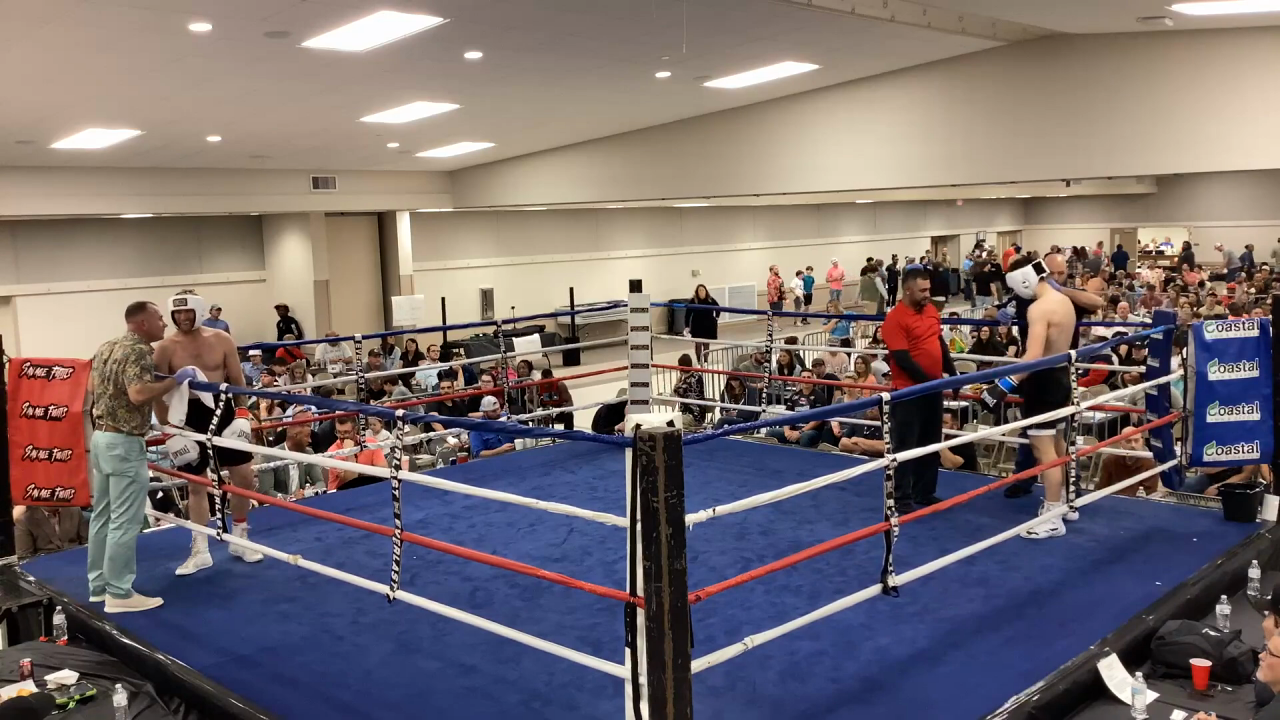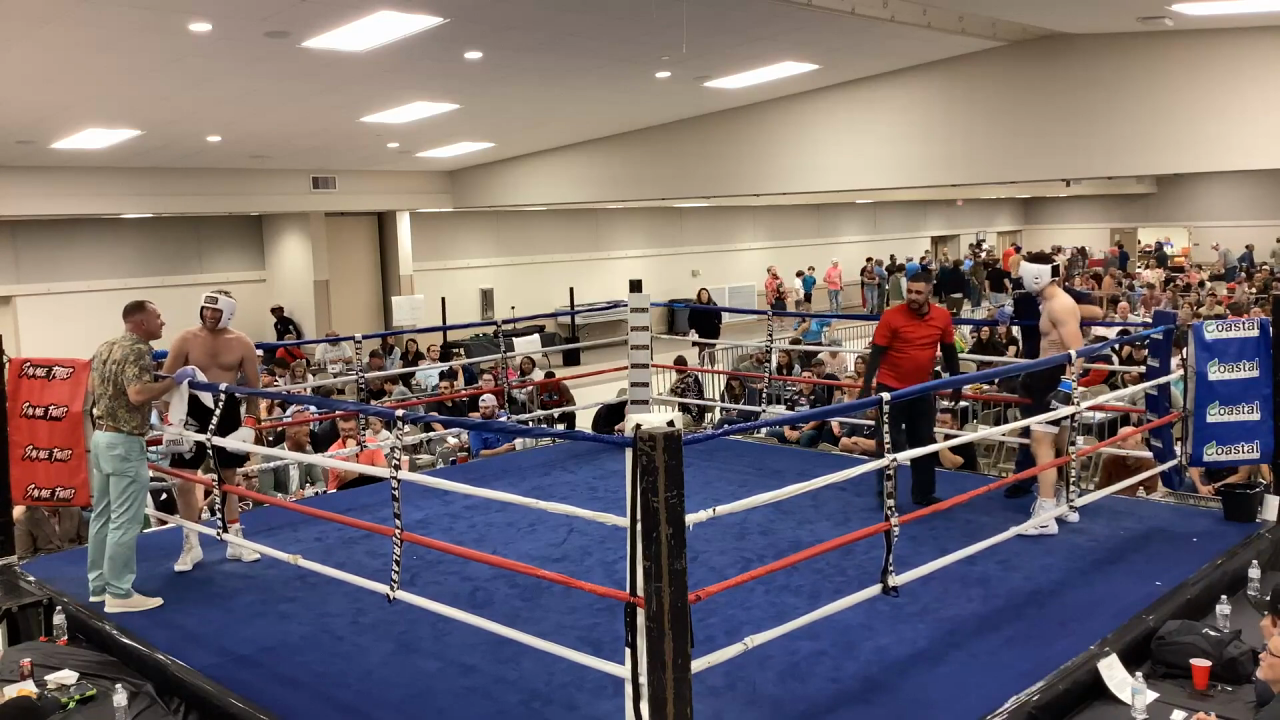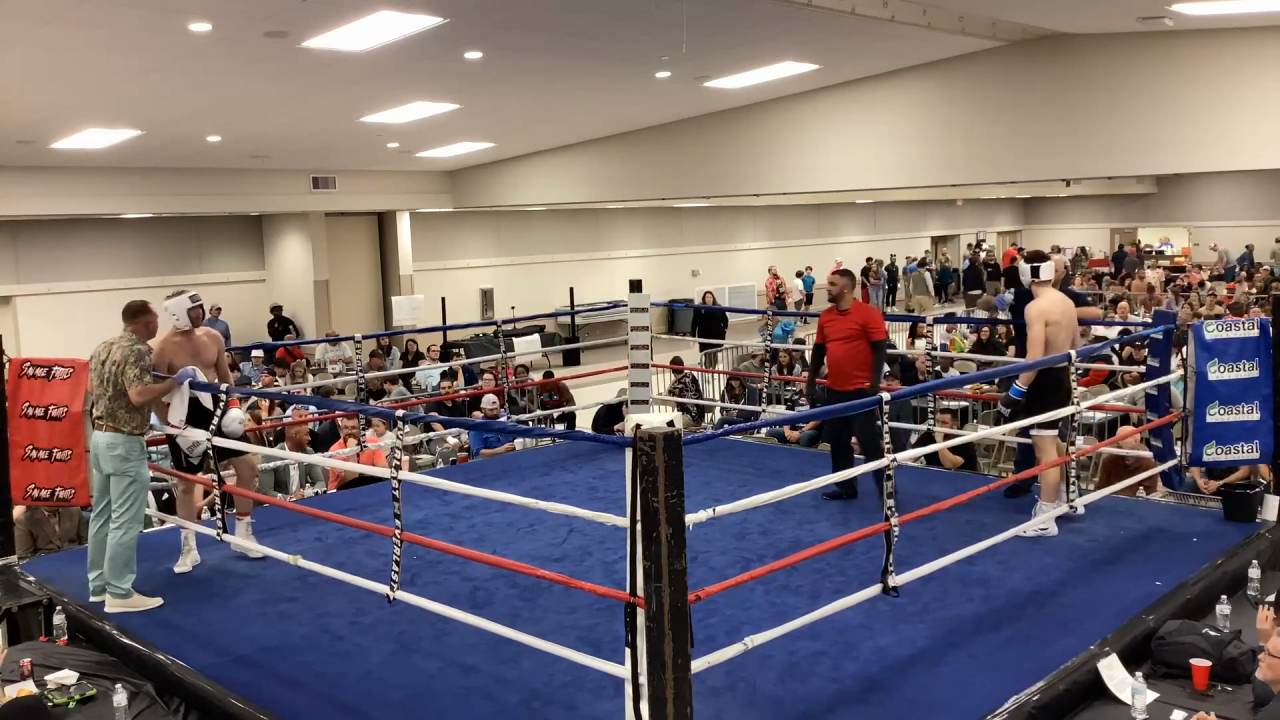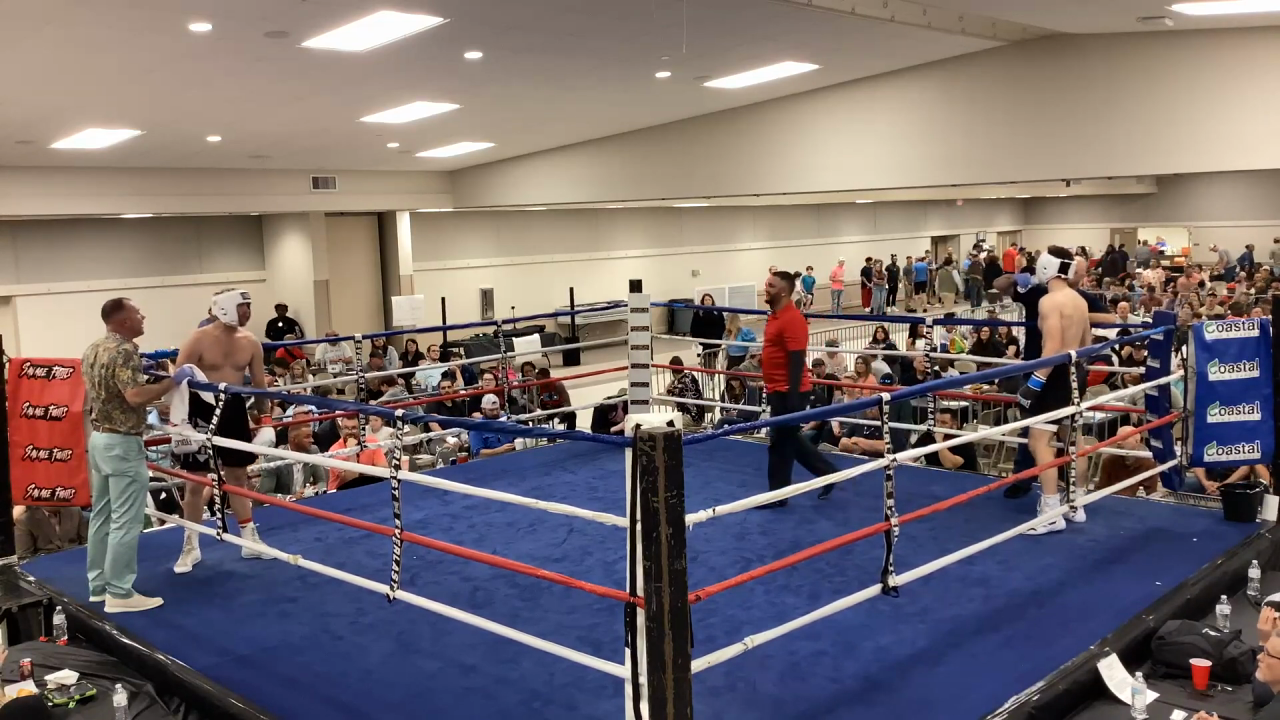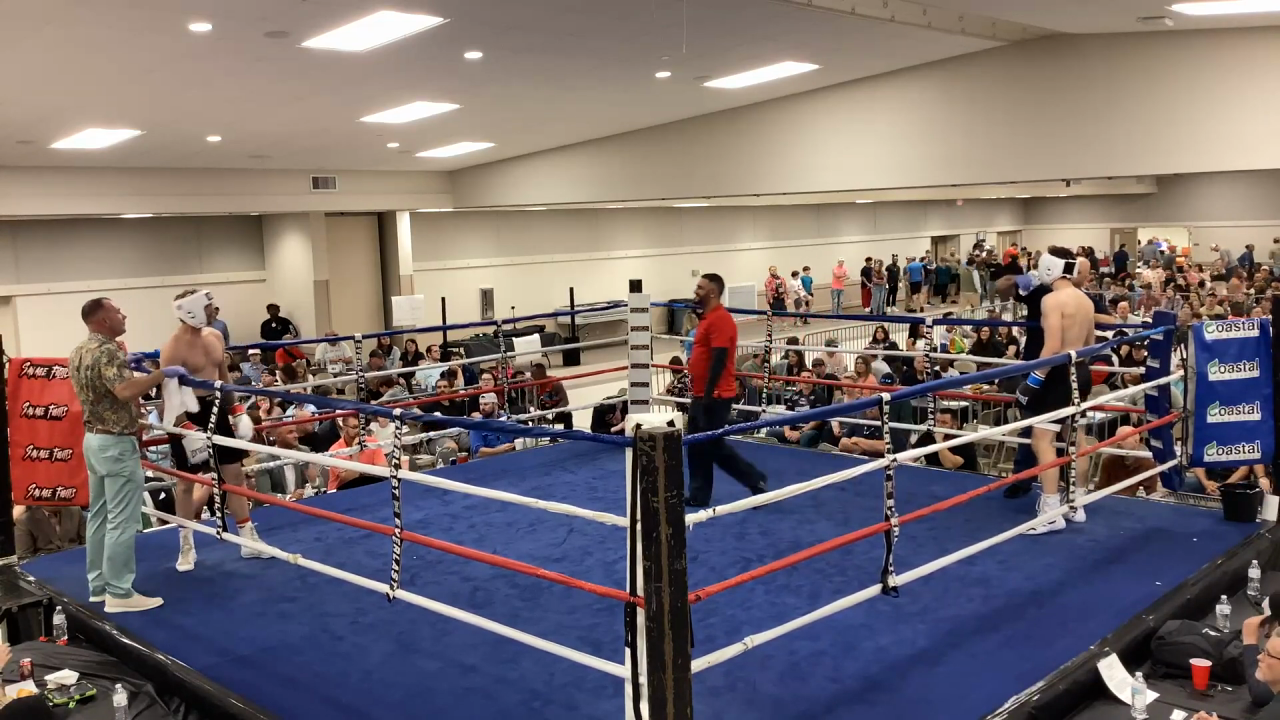
dt=0.7s
person 1, frame 1
left shoulder: (106, 347)
right shoulder: (138, 351)
left elbow: (92, 387)
right elbow: (139, 394)
right wrist: (176, 380)
left hip: (100, 437)
right hip: (124, 443)
left knee: (103, 515)
right knee: (125, 521)
left ankle: (99, 585)
right ankle: (119, 593)
person 1, frame 2
left shoulder: (105, 348)
right shoulder: (137, 351)
left elbow: (93, 387)
right elbow: (138, 394)
right wrist: (175, 379)
left hip: (100, 437)
right hip: (125, 443)
left knee: (103, 515)
right knee: (125, 521)
left ankle: (99, 585)
right ankle: (119, 593)
person 1, frame 3
left shoulder: (103, 348)
right shoulder: (136, 352)
right elbow: (139, 396)
right wrist: (176, 380)
left hip: (99, 437)
right hip: (125, 443)
left knee: (102, 515)
right knee: (125, 521)
left ankle: (99, 584)
right ankle: (119, 593)
person 1, frame 4
left shoulder: (93, 349)
right shoulder: (124, 352)
right elbow: (136, 396)
right wrist: (173, 380)
left hip: (98, 438)
right hip: (122, 444)
left knee: (101, 515)
right knee: (125, 520)
left ankle: (98, 585)
right ankle: (119, 593)
person 1, frame 5
left shoulder: (79, 352)
right shoulder: (107, 351)
right elbow: (126, 390)
left wrist: (124, 365)
right wrist: (163, 373)
left hip: (93, 439)
right hip: (116, 444)
left knee: (100, 515)
right knee: (122, 520)
left ankle: (98, 584)
right ankle: (119, 593)
person 2, frame 1
left shoulder: (1039, 308)
right shoulder: (1064, 301)
left elbow: (1033, 357)
left wrist: (1003, 385)
left hip: (1044, 380)
right hip: (1061, 376)
left knee: (1044, 451)
right knee: (1057, 446)
left ankle: (1052, 520)
right ankle: (1064, 502)
person 2, frame 2
left shoulder: (1059, 306)
right shoulder: (1052, 302)
left elbow: (1077, 351)
left wrist: (1066, 389)
right wrist: (1030, 373)
left hip: (1054, 379)
right hip: (1049, 376)
left knee: (1041, 446)
right knee: (1062, 445)
left ankle: (1045, 517)
right ankle: (1067, 505)
person 2, frame 3
left shoulder: (1036, 308)
right shoulder: (1067, 302)
left elbow: (1034, 358)
right elbow: (1075, 343)
left wrist: (1015, 393)
left hip: (1045, 380)
right hip: (1063, 376)
left knee: (1044, 450)
right knee: (1053, 443)
left ankle: (1045, 521)
person 2, frame 4
left shoulder: (1049, 301)
right shoulder: (1079, 300)
left elbow: (1052, 348)
left wrist: (1034, 383)
left hip: (1057, 375)
right hip: (1075, 372)
left knee: (1039, 441)
left ankle: (1051, 514)
right ankle: (1075, 506)
person 2, frame 5
left shoulder: (1052, 300)
right shoulder: (1085, 300)
left elbow: (1052, 347)
left wrist: (1033, 380)
left hip: (1060, 374)
right hip: (1080, 371)
left knee: (1042, 440)
left ankle: (1051, 513)
right ankle: (1075, 506)
person 3, frame 1
left shoulder: (222, 340)
right shoulder: (165, 348)
left elbow: (237, 380)
left wrist: (242, 413)
left hip: (222, 410)
right hip: (188, 416)
left knee: (245, 477)
right knee: (196, 485)
left ankle: (240, 539)
right ankle: (200, 551)
person 3, frame 2
left shoulder: (242, 344)
right shoulder: (186, 340)
left elbow: (253, 386)
left wrist: (250, 422)
left hip: (227, 410)
right hip: (193, 411)
left knee: (229, 480)
right knee: (184, 483)
left ankle: (235, 542)
right ankle: (191, 545)
person 3, frame 3
left shoulder: (212, 337)
right shoulder: (163, 348)
left wrist: (232, 405)
right wrist: (175, 428)
left hip: (215, 407)
right hip: (185, 414)
left knee: (248, 466)
right knee: (187, 483)
left ankle: (244, 536)
right ankle: (189, 549)
person 3, frame 4
left shoulder: (251, 342)
right shoulder: (199, 340)
left elbow: (259, 384)
right elbow: (178, 382)
left hip: (234, 408)
right hip: (201, 409)
left knee: (238, 477)
right knee: (195, 482)
left ankle: (250, 541)
right ankle: (190, 547)
person 3, frame 5
left shoulder: (214, 336)
right shoulder: (173, 348)
left wrist: (238, 411)
right wrist: (186, 431)
left hip: (217, 409)
right hip: (188, 414)
left knee: (235, 474)
right knee: (187, 481)
left ankle: (249, 540)
right ankle: (186, 548)
person 4, frame 1
left shoulder: (931, 310)
right shoulder: (895, 319)
right elbow: (902, 359)
left wrist: (952, 374)
right wrist: (930, 381)
left hip: (932, 389)
right hip: (908, 391)
left knee: (930, 443)
right knee: (905, 445)
left ankle: (924, 492)
right ankle: (902, 497)
person 4, frame 2
left shoulder: (943, 317)
right shoulder: (892, 317)
left elbow: (949, 351)
right elbow: (877, 353)
left wrist: (956, 383)
right wrist: (867, 386)
right hip: (891, 388)
left knee: (924, 443)
right knee: (889, 443)
left ankle: (923, 493)
person 4, frame 3
left shoulder: (868, 314)
right shoulder: (826, 316)
left elbow: (881, 350)
right elbow: (819, 351)
left wrist: (875, 383)
right wrist: (811, 381)
left hip: (860, 389)
right hip: (833, 389)
left knee: (869, 439)
right knee: (836, 440)
right ankle: (846, 487)
person 4, frame 4
left shoulder: (792, 319)
right shoulder: (774, 316)
left elbow: (796, 361)
left wrist: (793, 397)
right wrist: (772, 390)
left hip: (787, 392)
right hip: (778, 390)
left knee: (780, 444)
right knee: (789, 440)
right ankle: (828, 473)
person 4, frame 5
left shoulder: (720, 320)
right shoulder: (707, 318)
left elbow: (719, 360)
left wrist: (708, 395)
left hip: (713, 395)
right hip: (702, 394)
left knee: (713, 446)
right knee: (696, 445)
left ankle: (755, 480)
right ankle: (698, 494)
